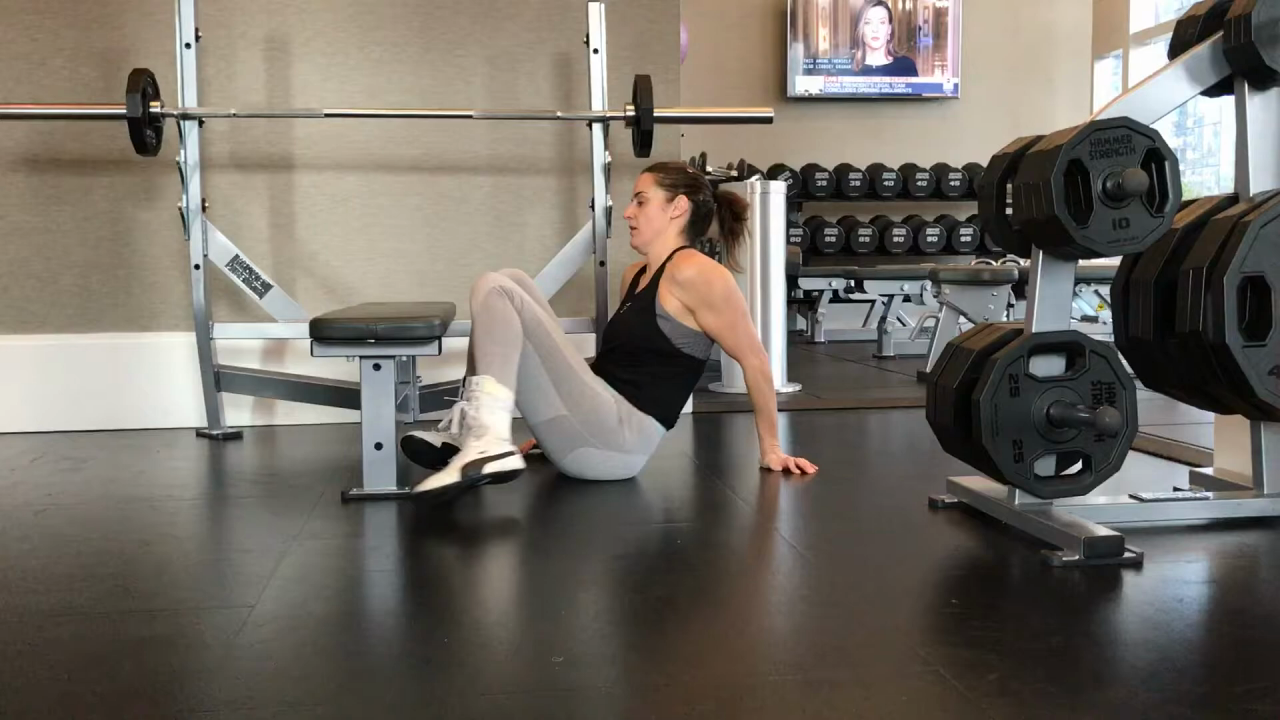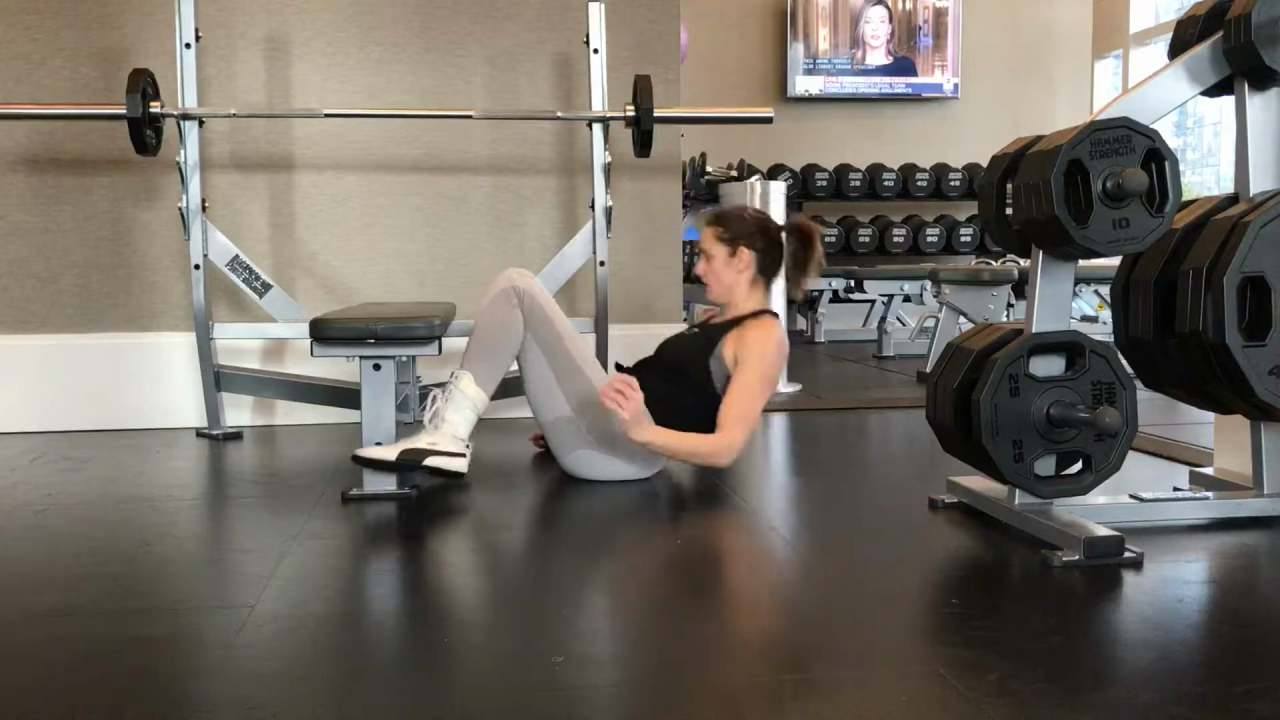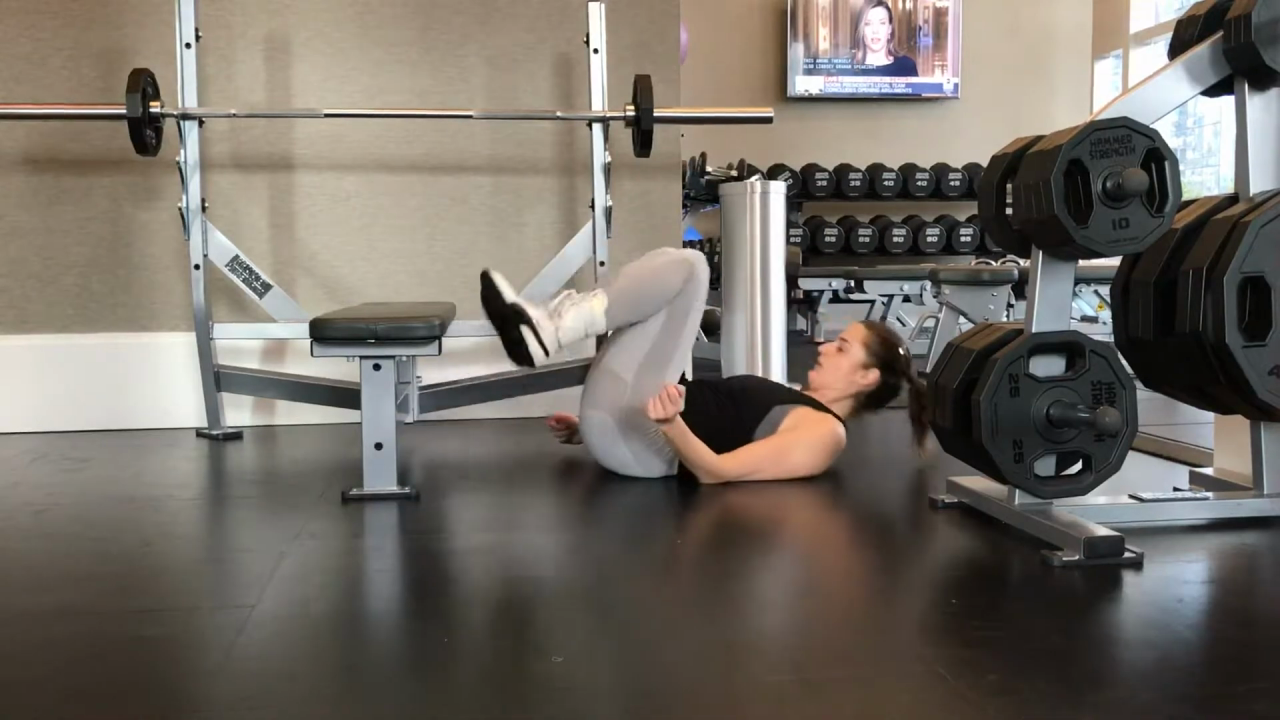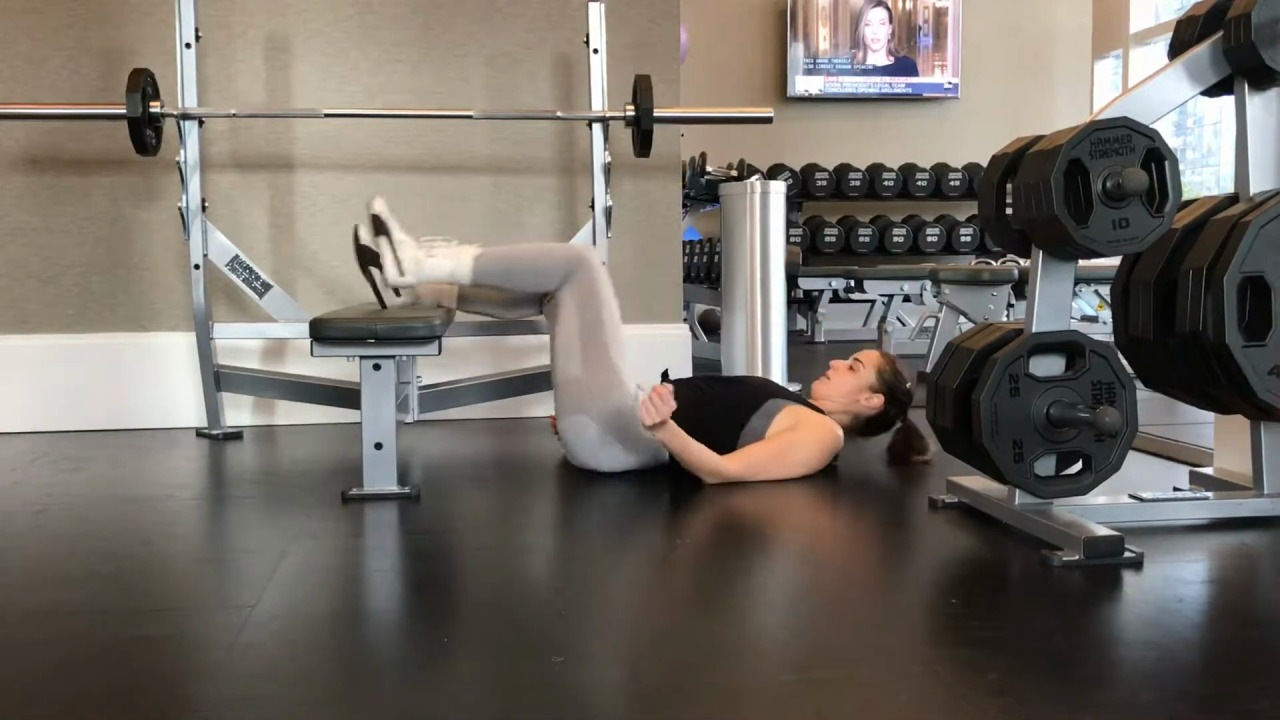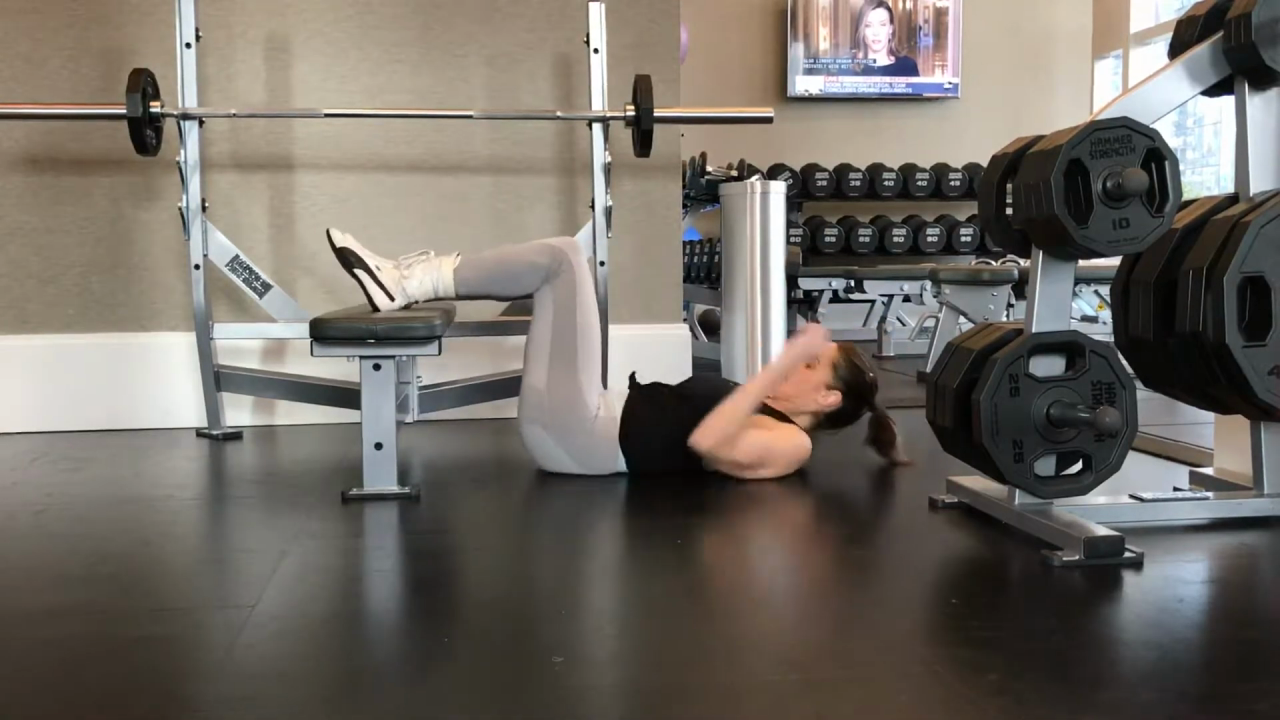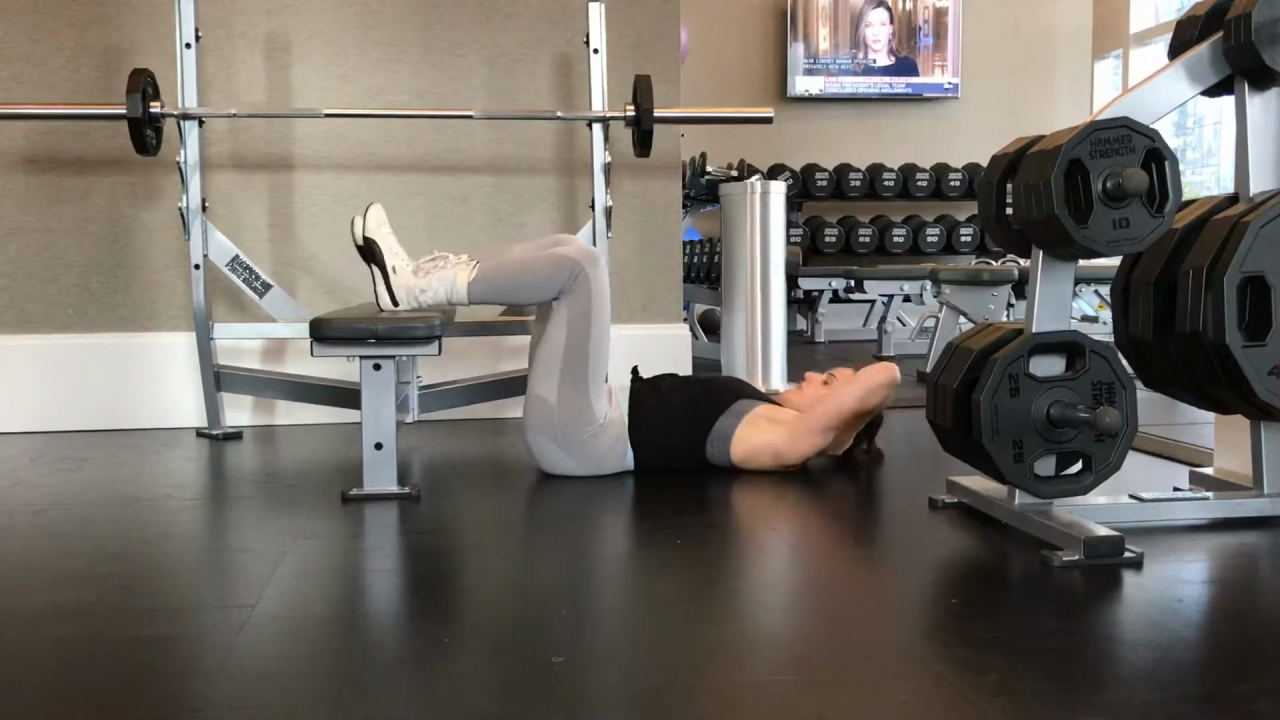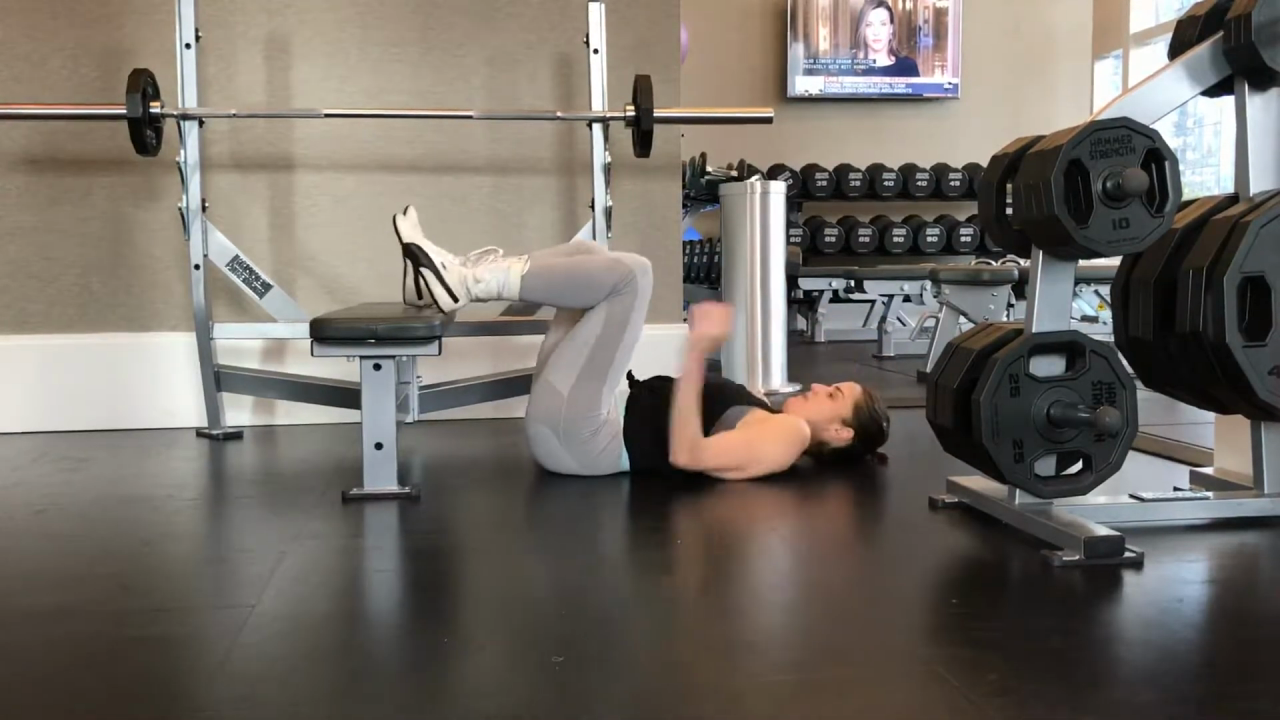
dt=0.5s
person 1, frame 1
left shoulder: (695, 274)
right shoulder: (636, 276)
left elbow: (753, 360)
left wrist: (770, 448)
right wrist: (559, 426)
left hip: (614, 444)
right hip: (595, 429)
left knee: (495, 290)
right knee: (510, 285)
left ankle: (489, 447)
right ankle: (471, 430)
person 1, frame 2
left shoulder: (763, 337)
right shoulder: (726, 321)
left elbow: (724, 448)
left wrist: (642, 429)
left hip: (619, 446)
right hip: (611, 428)
left knee: (515, 289)
right knee: (517, 291)
left ankle: (447, 437)
right ankle: (444, 432)
person 1, frame 3
left shoulder: (823, 434)
right shoulder: (799, 407)
left elbow: (716, 470)
left wrist: (673, 428)
left hip: (633, 434)
right hip: (618, 421)
left knee: (686, 266)
right knee: (679, 270)
left ankle: (544, 332)
right ankle: (545, 325)
person 1, frame 4
left shoulder: (820, 436)
right shoulder: (792, 416)
left elbow: (720, 470)
left wrist: (662, 428)
left hip: (610, 430)
right hip: (608, 424)
left knee: (578, 263)
right knee: (560, 283)
left ankle: (417, 264)
right ankle: (409, 281)
person 1, frame 5
left shoulder: (789, 443)
right shoulder: (771, 421)
left elbow: (704, 442)
left wrist: (777, 373)
left hip: (576, 438)
right hip: (601, 418)
left knee: (565, 256)
right knee: (561, 263)
left ankle: (404, 285)
right ankle: (404, 279)
person 1, frame 6
left shoulder: (796, 437)
right shoulder: (770, 416)
left elbow: (884, 373)
left wrist: (847, 427)
left hip: (580, 441)
right hip: (603, 420)
left knee: (577, 265)
right knee: (566, 252)
left ankle: (414, 289)
right ankle: (416, 279)
person 1, frame 7
left shoulder: (788, 436)
right shoulder: (771, 423)
left elbow: (686, 453)
left wrist: (696, 353)
left hip: (576, 439)
right hip: (574, 423)
left knee: (630, 272)
right knee: (588, 255)
left ankle: (464, 280)
right ankle: (455, 278)
